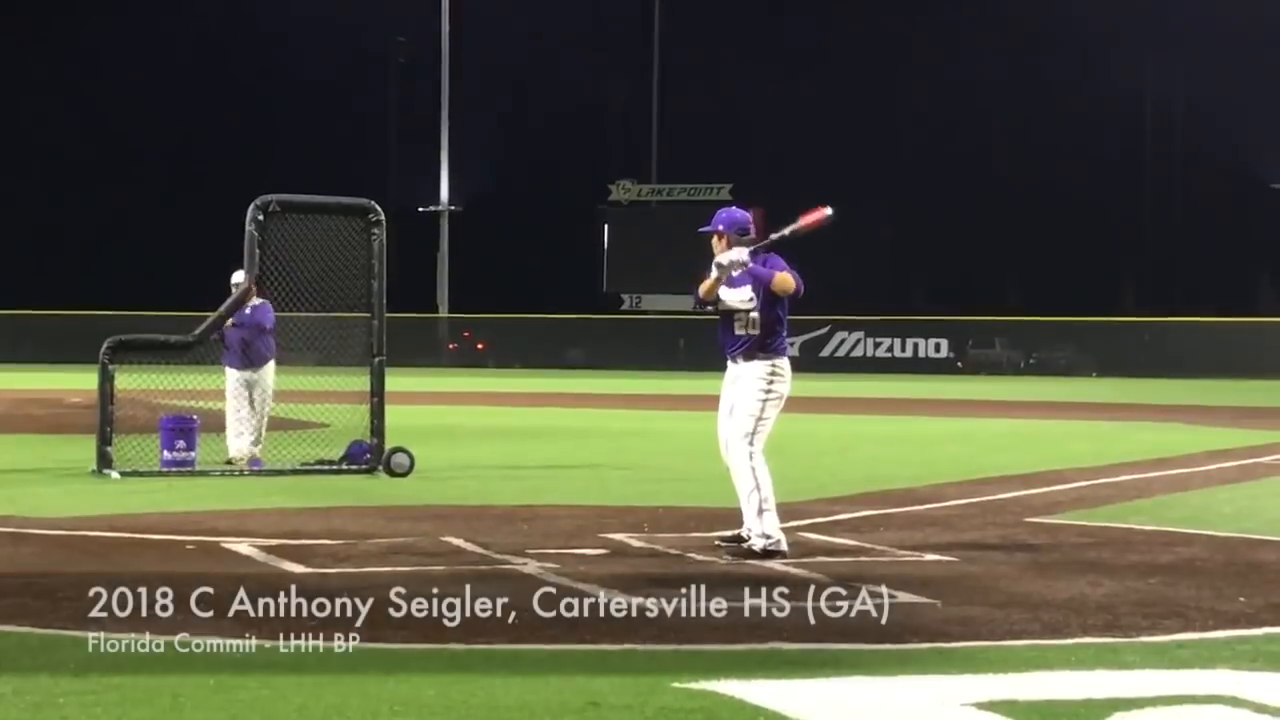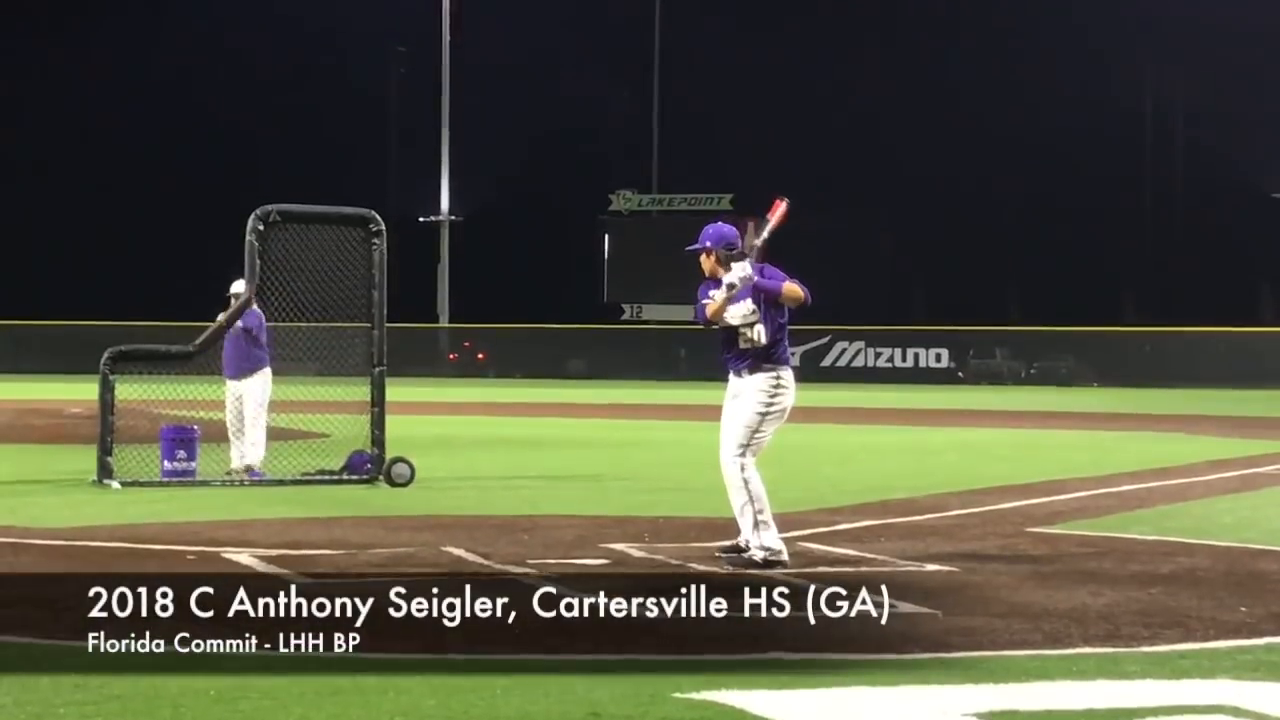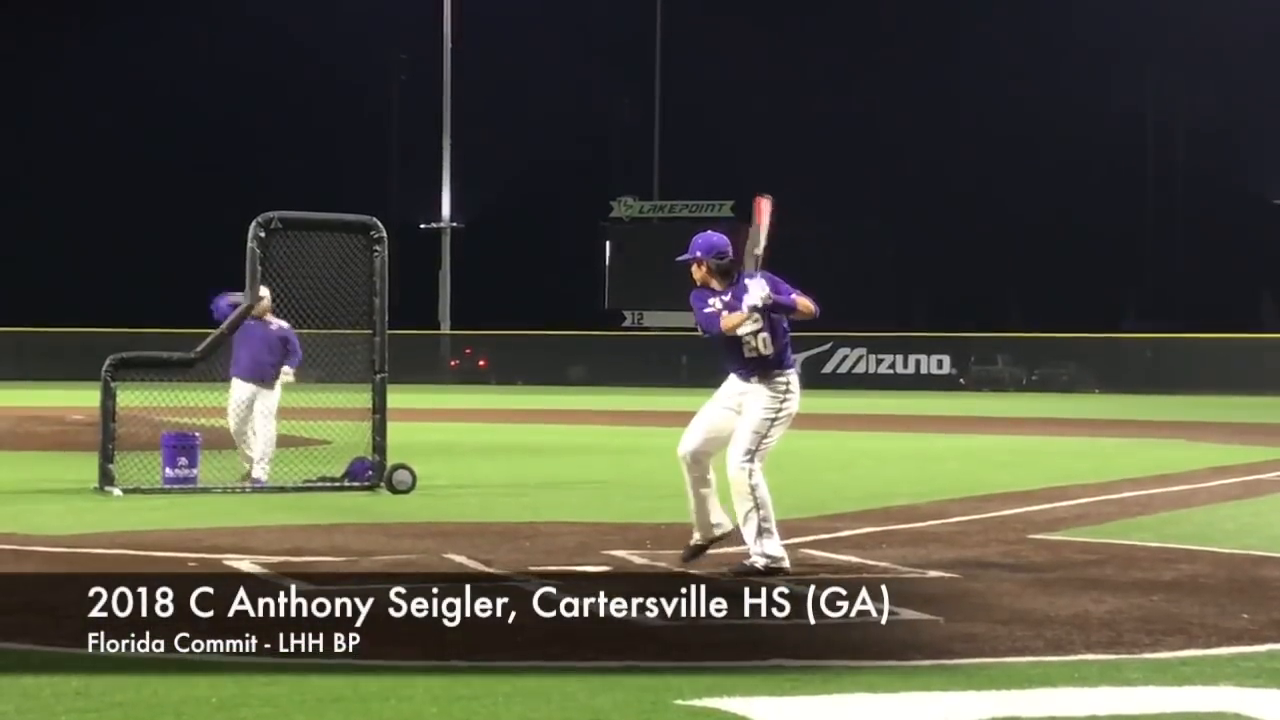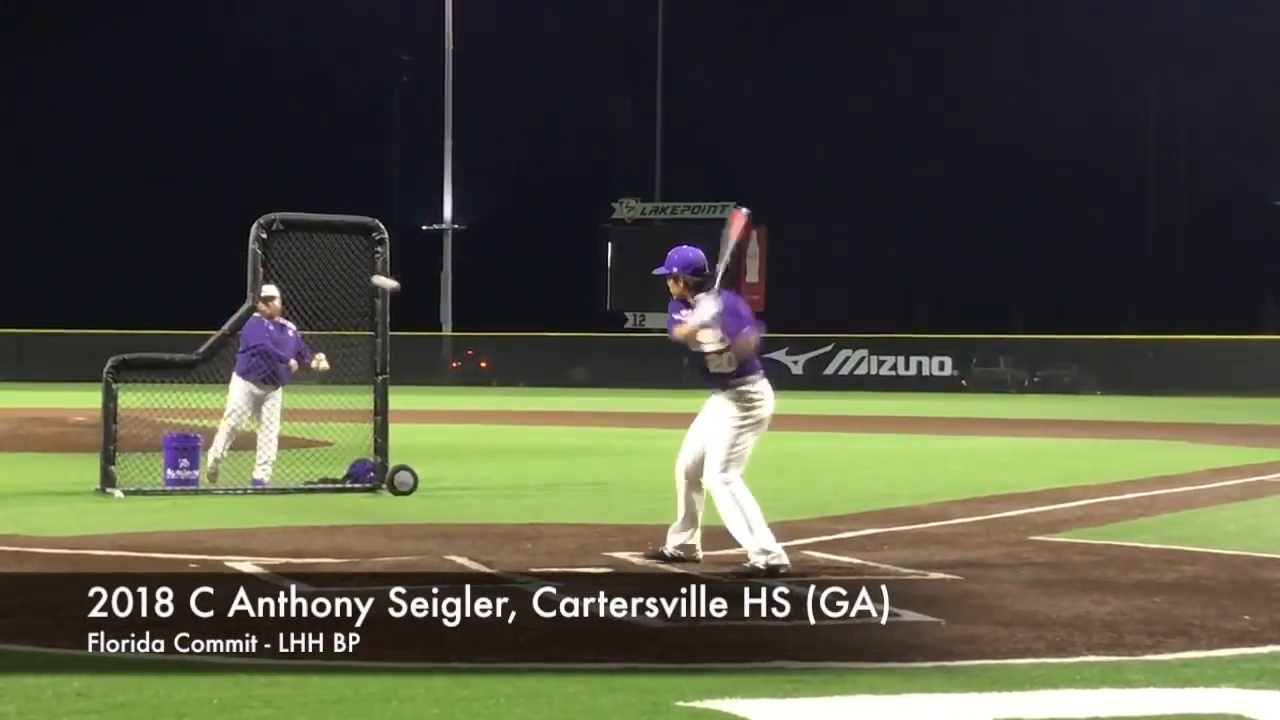
dt=0.4s
person 1, frame 1
left shoulder: (767, 262)
right shoulder: (722, 270)
left elbow: (793, 286)
right elbow: (704, 297)
left wrist: (749, 266)
right wrist: (719, 273)
left hip: (764, 370)
right hip: (736, 369)
left knee: (744, 448)
right knee: (731, 449)
left ankle: (769, 539)
right ankle: (753, 528)
person 1, frame 2
left shoulder: (762, 273)
right shoulder: (709, 288)
left elbow: (800, 296)
right elbow: (708, 317)
left wrist: (753, 282)
right wrist: (728, 292)
left hip: (769, 381)
right hip: (738, 381)
left knee: (736, 458)
right knee: (733, 461)
left ankle: (769, 550)
right ankle: (751, 537)
person 1, frame 3
left shoulder: (760, 281)
right shoulder: (701, 296)
left elbow: (810, 310)
right elbow: (719, 327)
left wrist: (771, 300)
right wrist: (748, 308)
left hip: (774, 387)
right hip: (737, 384)
left knee: (742, 463)
right knee: (691, 449)
left ankle: (770, 556)
right ankle: (710, 528)
person 1, frame 4
left shoulder: (727, 302)
right shoulder: (678, 308)
left elbow: (748, 346)
right elbow: (680, 335)
left wrist: (717, 322)
right wrist: (699, 321)
left hip: (746, 397)
right hip: (721, 397)
left knee: (719, 475)
right knee: (688, 468)
left ankle: (768, 556)
right ankle: (681, 544)
person 2, frame 1
left shoulder: (263, 306)
left elbow: (262, 323)
right elbow: (218, 333)
left wrist: (231, 322)
left hip: (262, 368)
right hip: (235, 369)
left knee: (260, 411)
right knee: (236, 411)
left ankle: (253, 451)
right ankle: (238, 454)
person 2, frame 2
left shoulder: (253, 314)
right shoulder: (239, 317)
left elbow: (250, 325)
left wrist: (235, 322)
left hip: (256, 377)
right hip: (233, 380)
left knee: (254, 420)
right knee: (235, 425)
left ankle: (254, 464)
right ankle: (239, 465)
person 2, frame 3
left shoulder: (282, 328)
right shoulder: (242, 321)
left elbow: (295, 352)
left wrist: (289, 368)
left hip: (268, 387)
right hip: (241, 385)
left knee: (265, 431)
right knee: (237, 427)
left ankle: (259, 474)
right ankle: (252, 462)
person 2, frame 4
left shoulder: (290, 329)
right shoulder: (254, 323)
left elbow: (302, 352)
right elbow: (263, 347)
left wrist: (314, 361)
right wrist: (287, 361)
left hip: (273, 389)
right hip: (246, 384)
left knee: (269, 433)
right knee: (231, 424)
left ankle: (261, 476)
right ankle: (214, 462)
